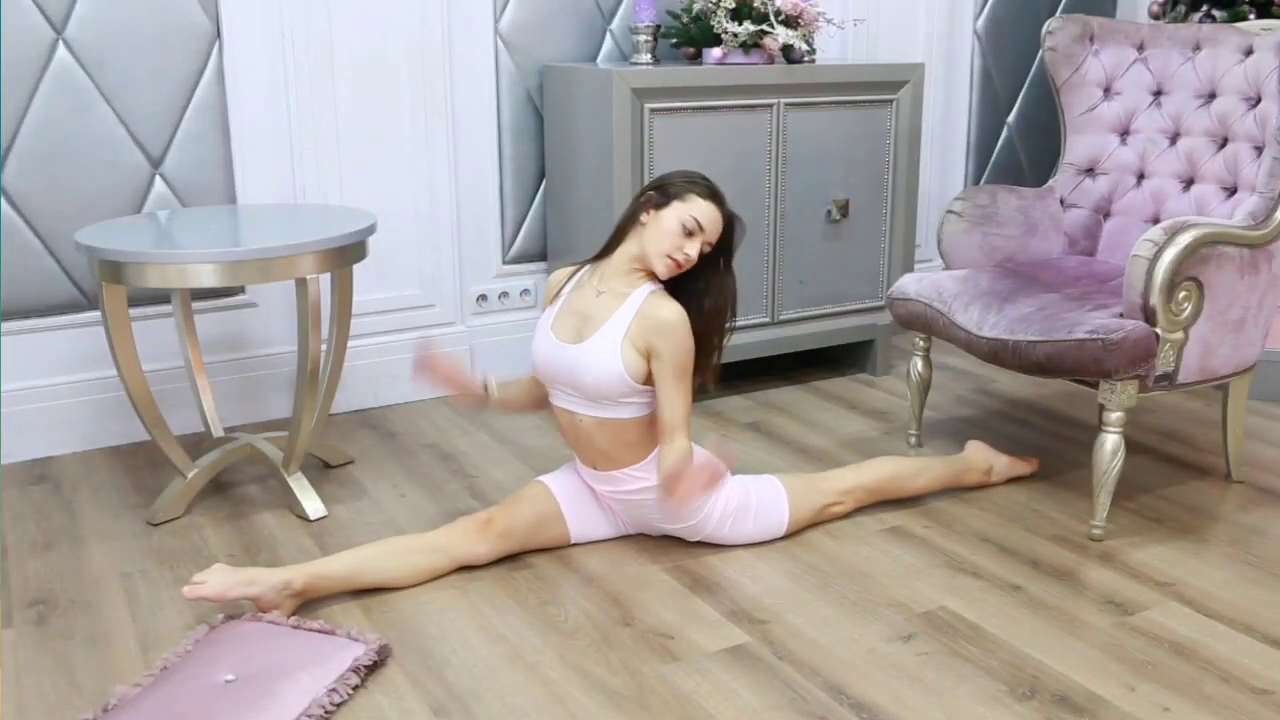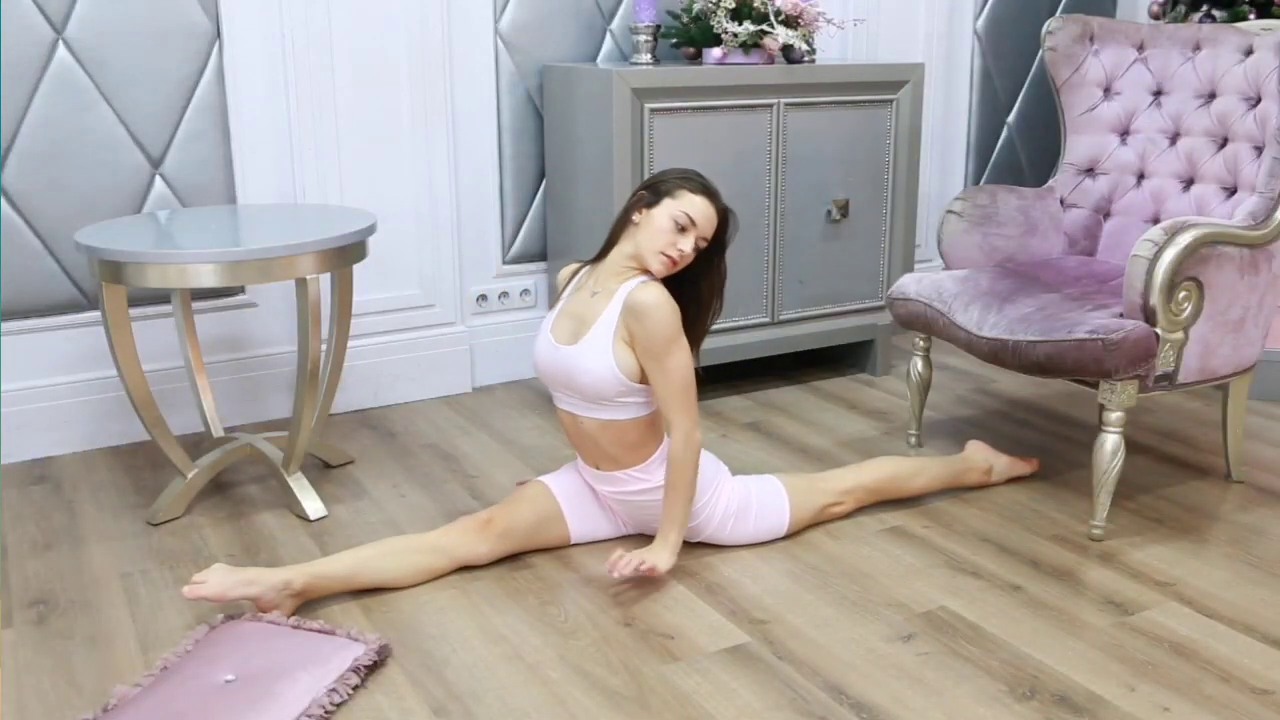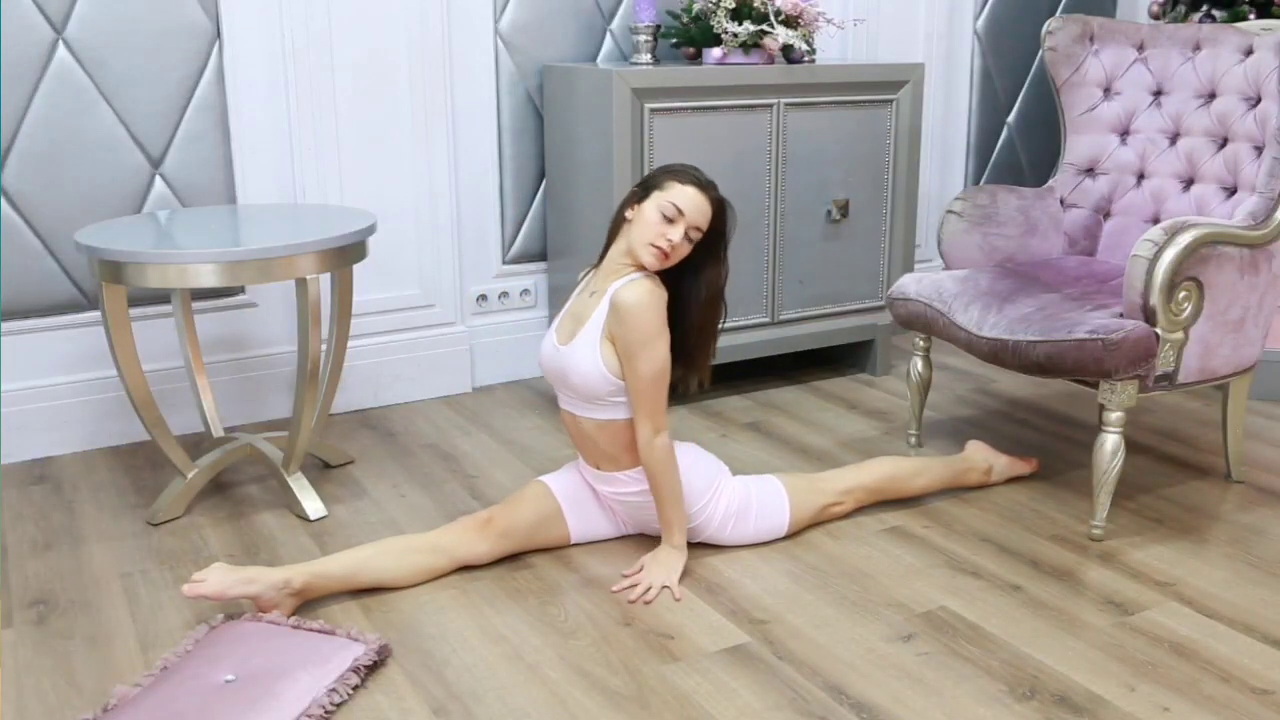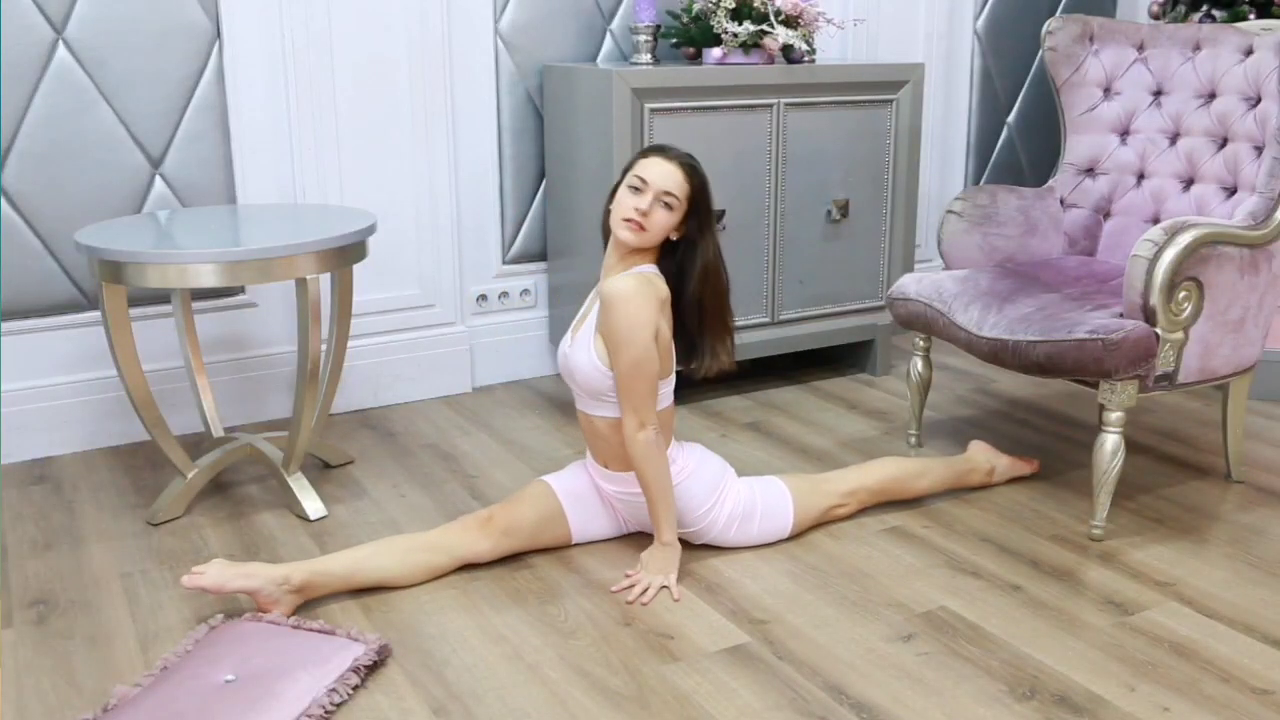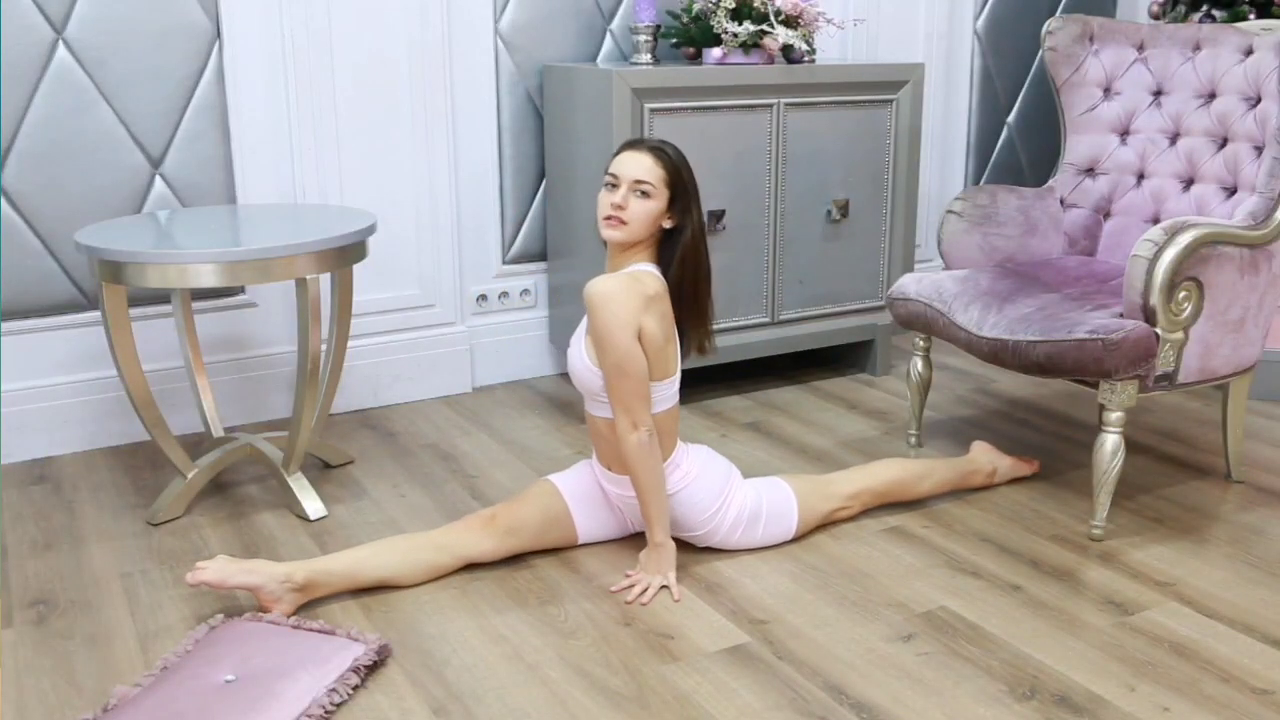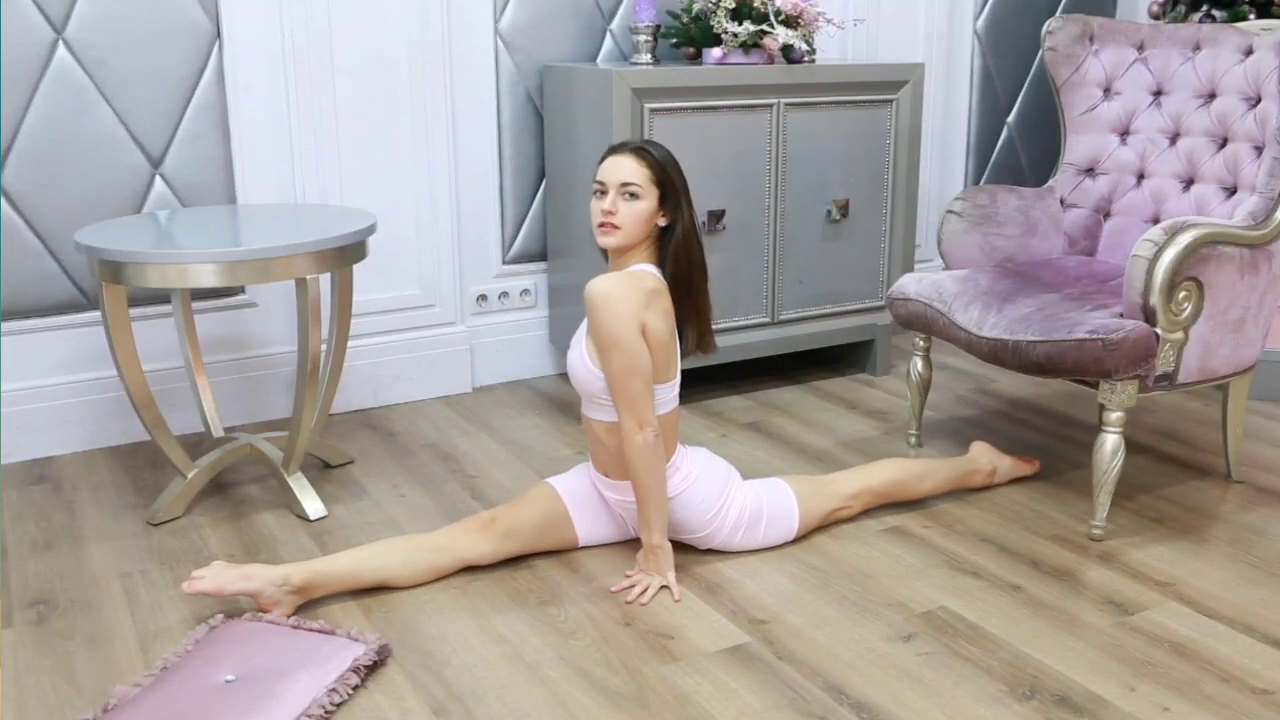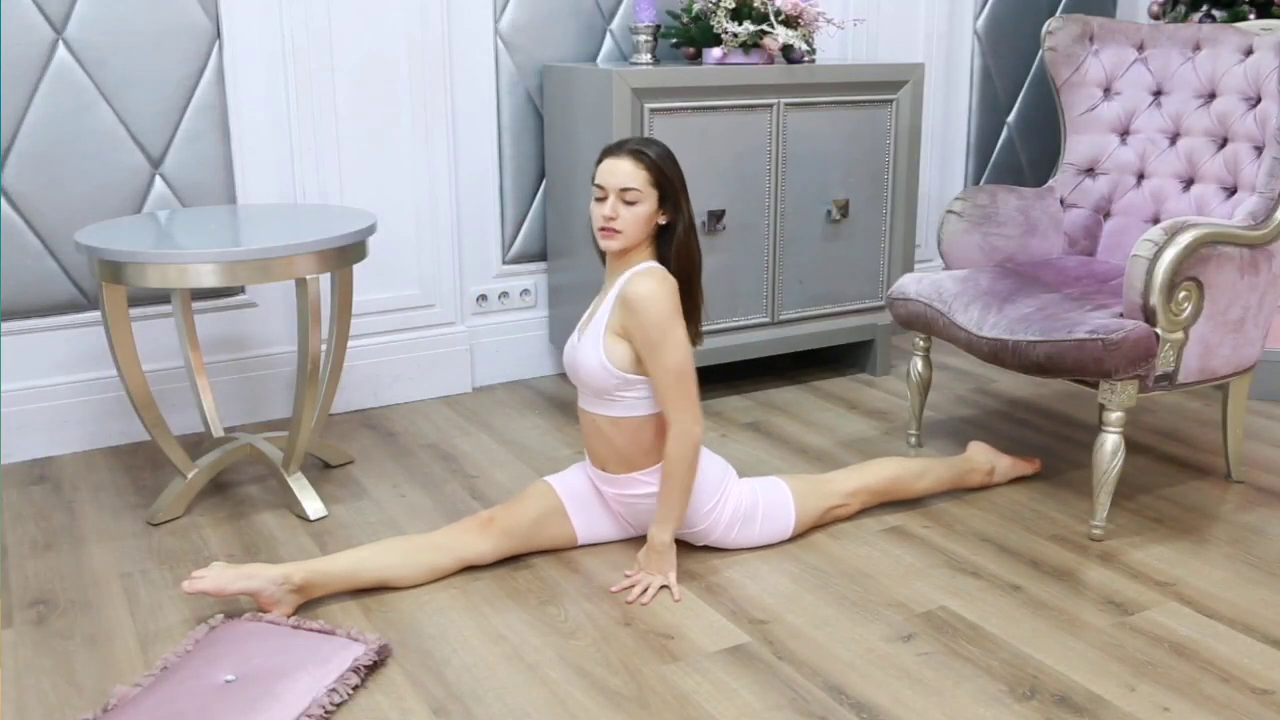
dt=0.3s
person 1, frame 1
left shoulder: (665, 317)
right shoulder: (564, 282)
left elbow: (675, 438)
right elbow: (551, 391)
left wrist: (684, 477)
right wrist: (480, 390)
left hip: (657, 488)
right hip: (595, 484)
right knee: (474, 534)
right ankle: (290, 582)
person 1, frame 2
left shoulder: (652, 305)
right shoulder: (573, 280)
left elbow: (683, 428)
left wrist: (668, 541)
right wrist: (582, 464)
left hip: (667, 490)
right hip: (599, 485)
right knee: (475, 534)
right ankle: (290, 583)
person 1, frame 3
left shoulder: (639, 298)
right shoulder: (595, 281)
left elbow: (652, 431)
left wrist: (673, 544)
left hip: (671, 488)
right hip: (602, 483)
right knee: (476, 534)
right ankle: (290, 581)
person 1, frame 4
left shoulder: (633, 291)
right shoulder: (622, 279)
left elbow: (642, 428)
left wrist: (666, 544)
left hip: (680, 487)
right hip: (609, 480)
right knee: (479, 532)
right ankle: (291, 580)
person 1, frame 5
left shoulder: (612, 292)
right shoulder: (639, 279)
left elbow: (634, 428)
left wrist: (658, 545)
left hip: (682, 492)
right hip: (618, 480)
right knee: (481, 532)
right ankle: (296, 580)
person 1, frame 6
left shoulder: (613, 292)
right shoulder: (638, 282)
left elbow: (640, 429)
left wrist: (656, 546)
left hip: (686, 497)
right hip: (619, 485)
right knee: (480, 533)
right ankle: (294, 580)
person 1, frame 7
left shoulder: (648, 291)
right shoulder: (622, 281)
left elbow: (687, 428)
left wrist: (662, 541)
left hip: (678, 495)
right hip: (610, 485)
right knee: (479, 533)
right ankle: (293, 581)
